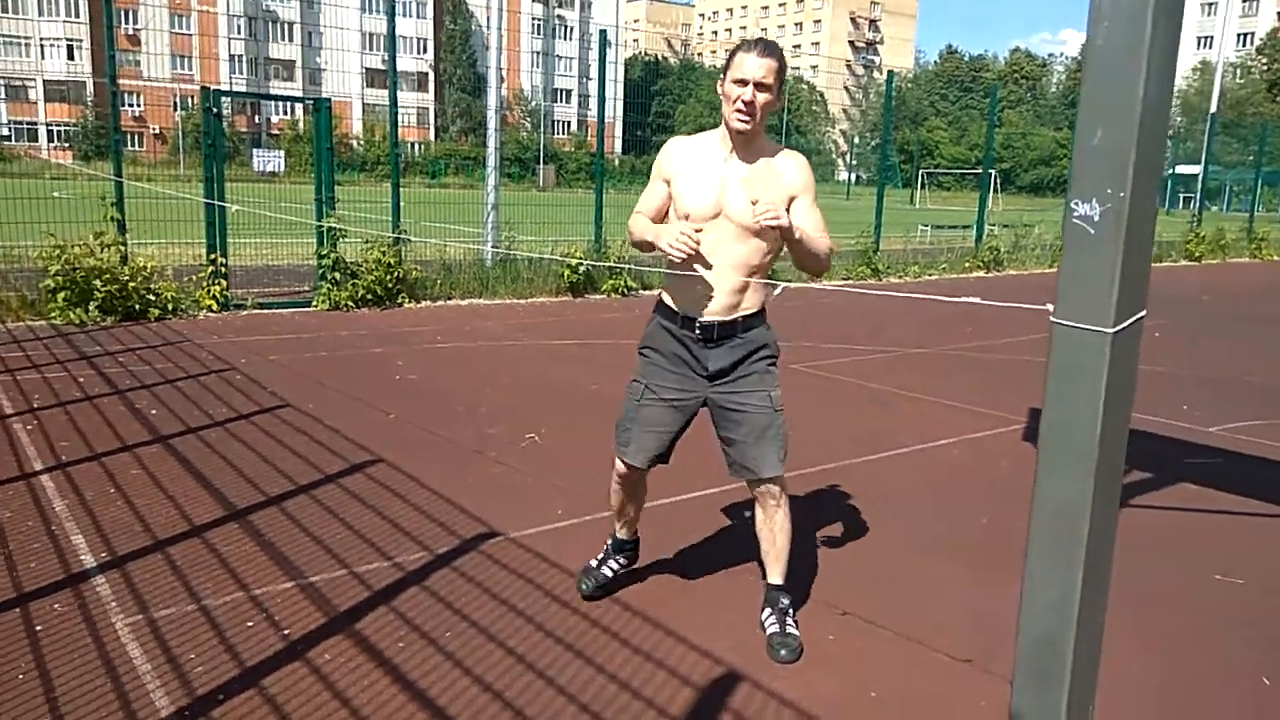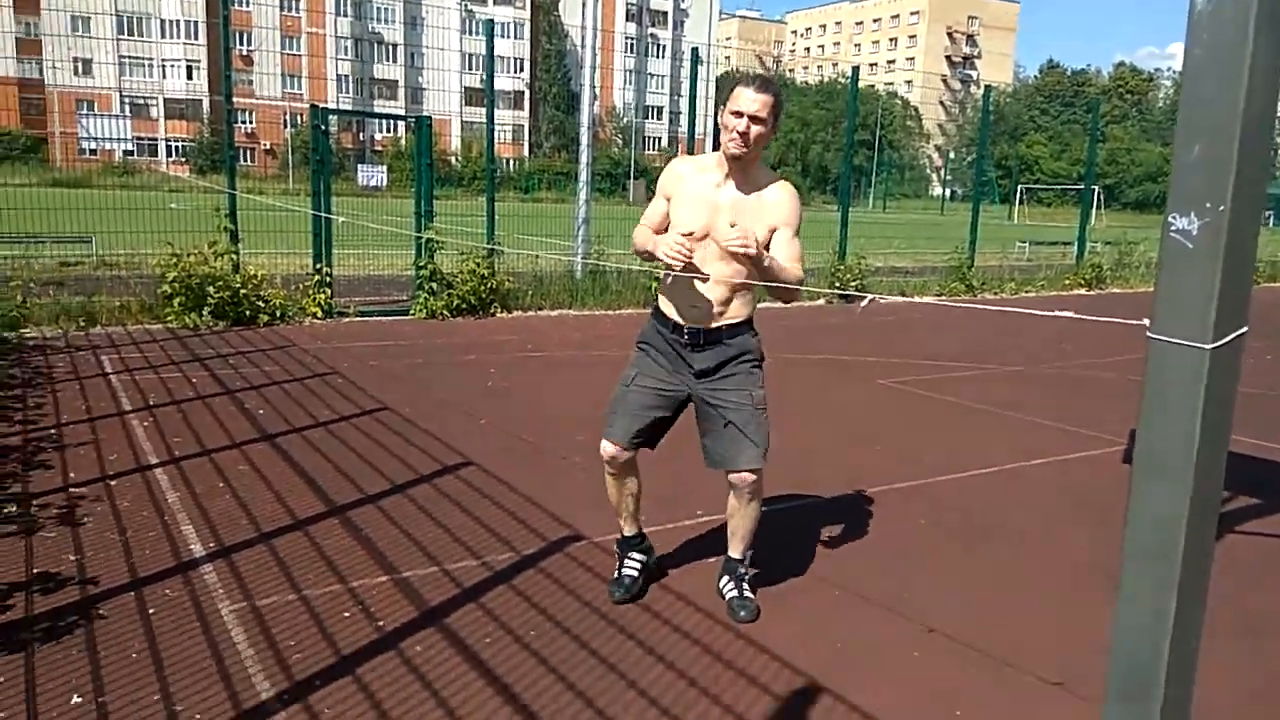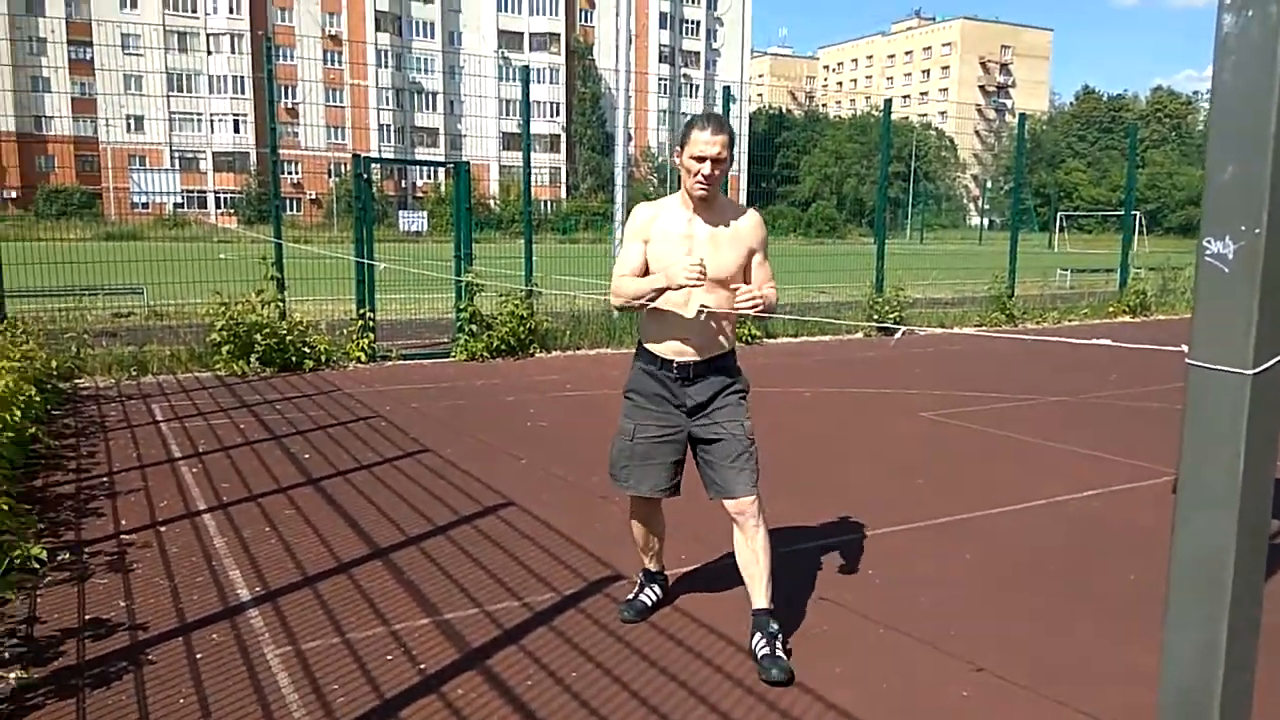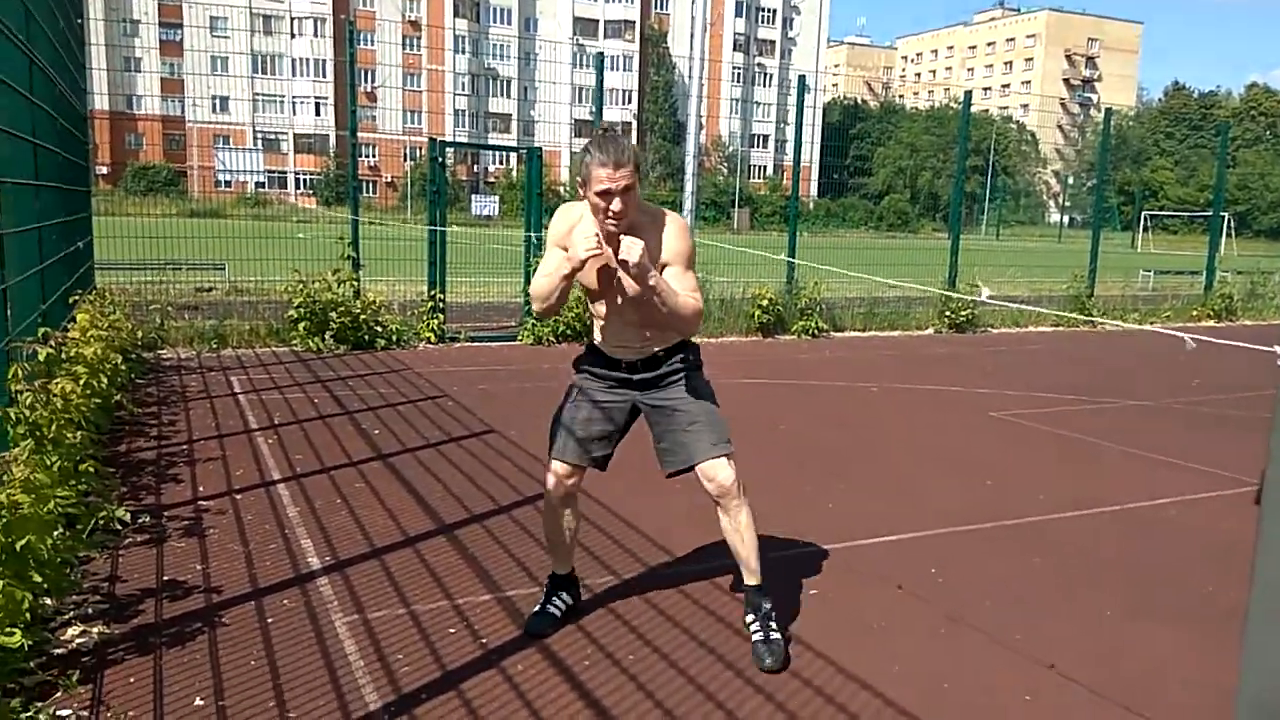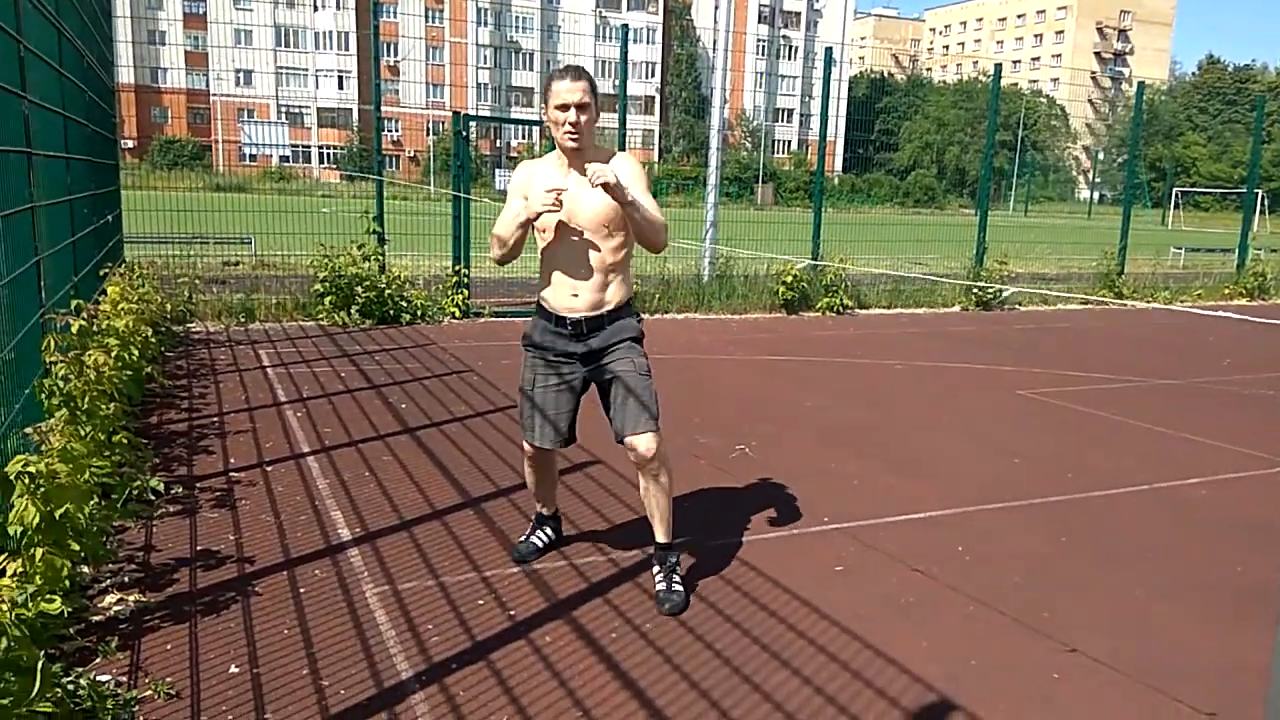
dt=1s
person 1, frame 1
left shoulder: (792, 169)
right shoulder: (678, 152)
left elbow: (820, 262)
right elbow: (637, 230)
left wrist: (790, 231)
right wrist: (659, 229)
left hip: (746, 344)
right hip: (673, 334)
left knee: (769, 482)
right knee: (628, 461)
left ankle: (777, 600)
right ankle: (620, 548)
person 1, frame 2
left shoulder: (781, 198)
right shoulder: (679, 172)
left elbow: (793, 284)
right elbow: (641, 235)
left wrist: (763, 262)
right wrist: (659, 246)
left hip: (731, 348)
right hip: (664, 338)
left knee: (745, 474)
right knee: (615, 450)
left ankle: (735, 571)
right ankle: (634, 549)
person 1, frame 3
left shoulder: (748, 221)
right shoulder: (646, 216)
left elbow: (769, 304)
right elbow: (618, 292)
left wrist: (757, 296)
right wrist: (668, 280)
left hip: (719, 379)
right hip: (654, 376)
left knee: (744, 505)
right knee: (641, 495)
left ankle: (763, 624)
right ankle: (653, 578)
person 1, frame 4
left shoulder: (670, 230)
right shoulder: (567, 222)
left elbow: (692, 319)
right elbow: (540, 305)
left wrist: (646, 278)
right wrist: (571, 266)
left hip: (674, 370)
right hip: (603, 368)
left knee: (723, 482)
right knee: (559, 482)
left ankle: (756, 603)
right ankle: (561, 587)
person 1, frame 5
left shoulder: (625, 167)
right shoulder: (527, 175)
left elbow: (657, 241)
right elbow: (498, 253)
left wrist: (626, 198)
right wrist: (526, 215)
left hip: (615, 330)
right hip: (550, 333)
left knee: (647, 447)
right knee: (538, 446)
left ankle: (666, 558)
right ankle: (548, 521)
